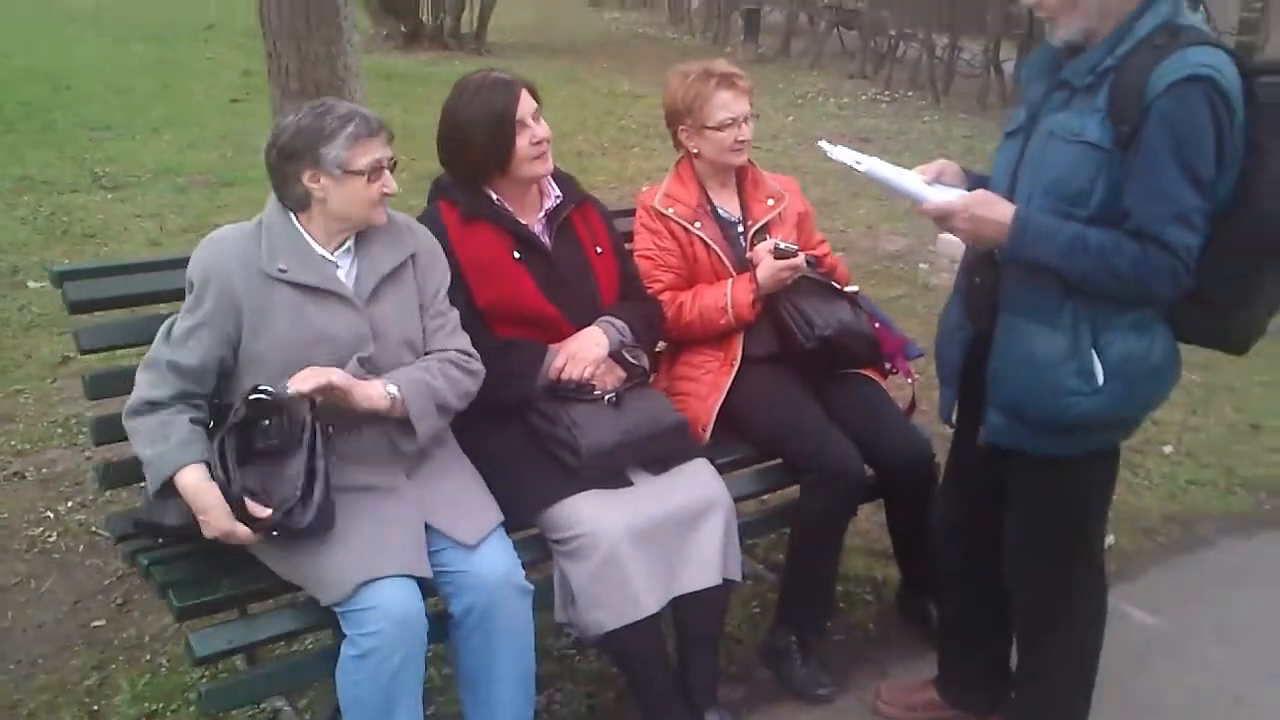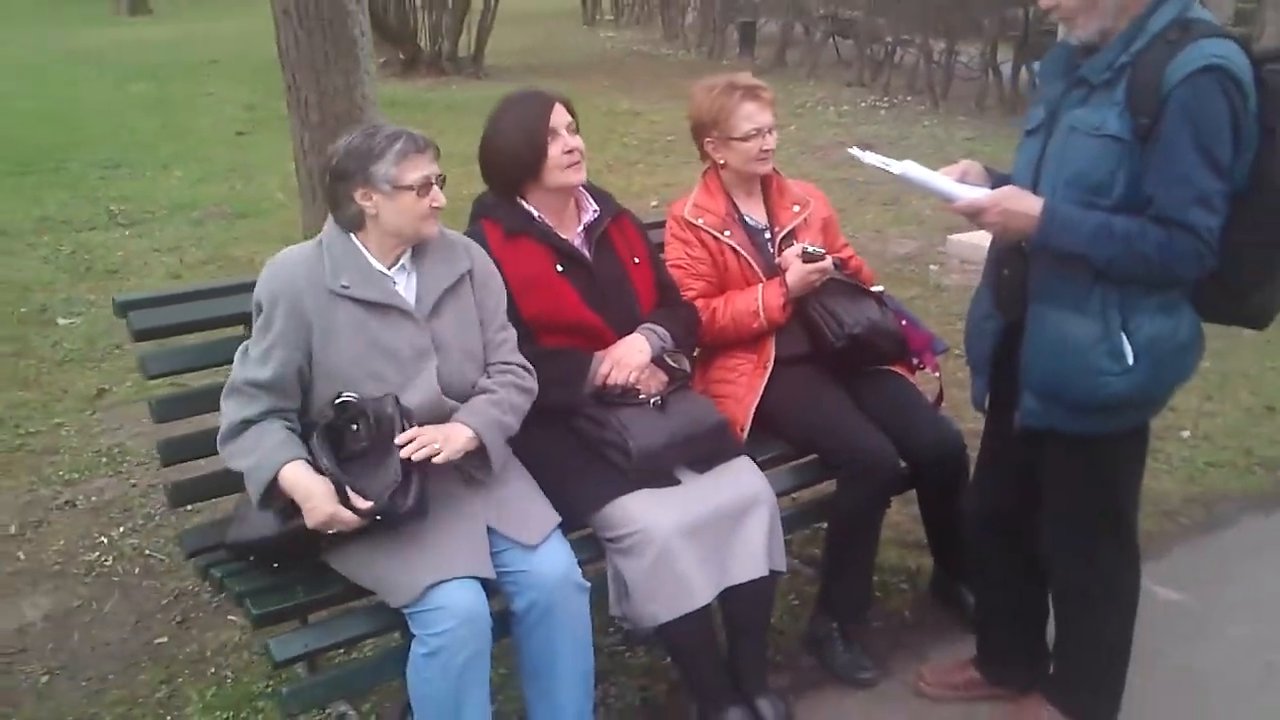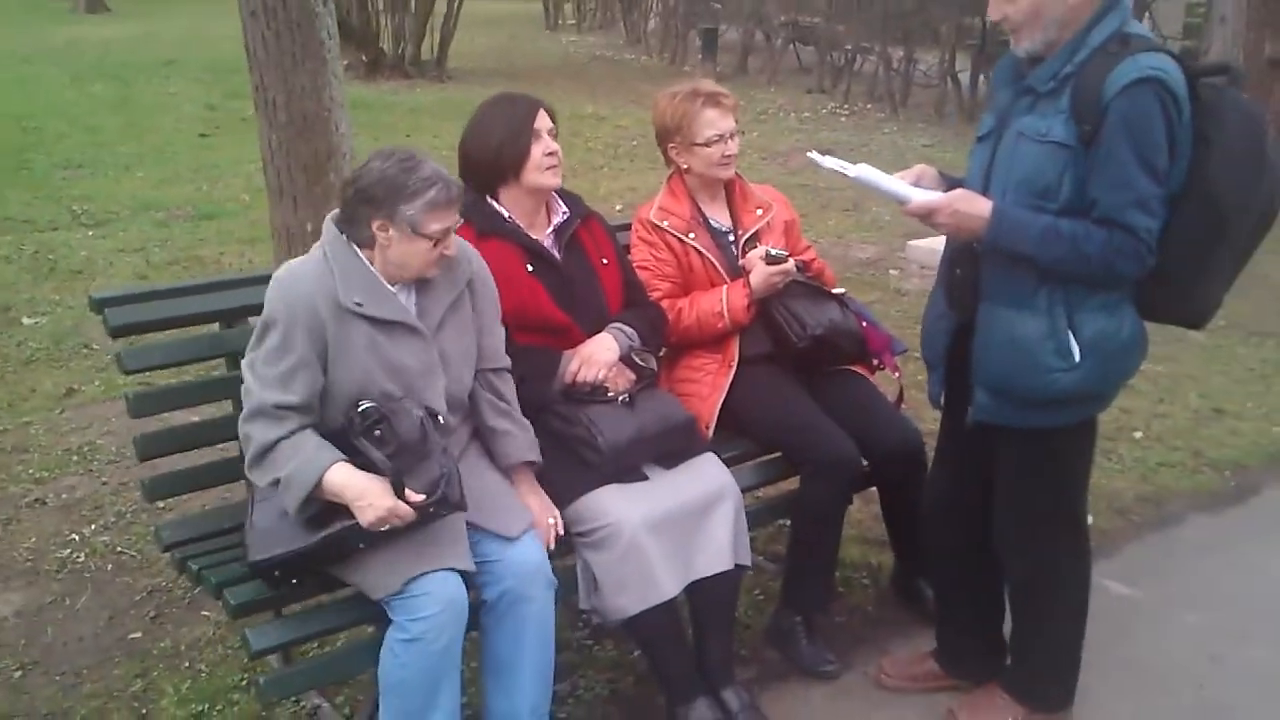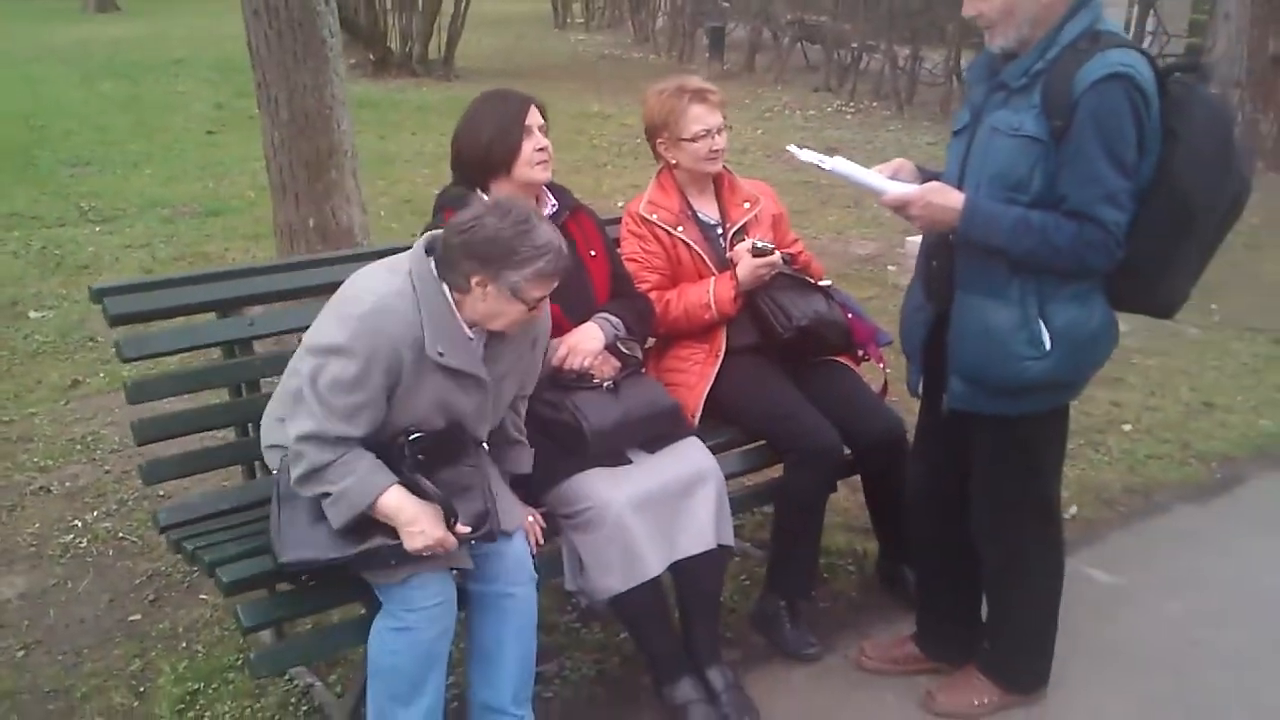
dt=0.4s
person 1, frame 1
left shoulder: (1181, 82)
right shoulder: (1064, 61)
left elbow: (1162, 265)
left wrist: (1016, 230)
right wrist: (972, 185)
left hip: (1071, 376)
right hip: (997, 352)
left knee: (1049, 565)
right knee: (967, 530)
person 1, frame 2
left shoulder: (1196, 74)
right shoulder: (1079, 60)
left elbow: (1184, 248)
left wrist: (1043, 221)
right wrist: (995, 183)
left hip: (1099, 360)
right hip: (1025, 341)
left knee: (1084, 541)
right knee: (998, 515)
right ankle: (1007, 662)
person 1, frame 3
left shoulder: (1135, 85)
right shoulder: (1027, 71)
left elbow: (1126, 248)
left wrist: (994, 223)
right wrist: (950, 187)
left hip: (1050, 357)
right hip: (981, 341)
left knee: (1038, 532)
right knee: (955, 508)
right ankle: (966, 652)
person 1, frame 4
left shoulder: (1105, 81)
right shoulder: (1004, 67)
left elbow: (1095, 239)
left wrist: (967, 215)
right wrist: (927, 181)
left hip: (1023, 346)
right hip: (958, 331)
left knee: (1012, 517)
right knee: (937, 495)
right ankle: (945, 635)
person 2, frame 1
left shoulder: (579, 207)
right shoulder: (443, 232)
left elbow: (644, 305)
left wrist: (604, 334)
right wrist: (556, 361)
left hip: (605, 397)
right hip: (510, 417)
left knee: (704, 497)
right knee: (600, 527)
person 2, frame 2
left shoulder: (614, 221)
right shoulder: (487, 247)
left elbow: (681, 311)
left wrist: (646, 340)
right wrist: (601, 368)
left hip: (647, 401)
right hip: (558, 422)
left knee: (748, 491)
right knee: (653, 525)
person 2, frame 3
left shoulder: (585, 224)
right shoulder: (464, 245)
left elbow: (648, 312)
left wrist: (615, 339)
right wrist: (569, 367)
left hip: (615, 401)
right hip: (531, 418)
left knee: (714, 488)
right knee: (621, 519)
person 2, frame 4
left shoulder: (573, 215)
left elbow: (635, 302)
left wrist: (603, 327)
right wrist: (554, 353)
left hip: (604, 386)
left knee: (698, 469)
right knee: (608, 500)
left ankle: (707, 656)
person 3, frame 1
left shoulder: (782, 192)
right shoulder: (660, 212)
left elbow: (827, 266)
right elbow: (664, 313)
left wrist: (805, 272)
right wrist: (753, 286)
right hip: (727, 364)
left knee: (910, 453)
right knee: (838, 466)
left ankle: (922, 589)
right ankle: (793, 634)
person 3, frame 2
left shoulder: (806, 199)
right shoulder: (690, 223)
left elbow: (853, 270)
right elbow: (698, 320)
left wrist: (831, 274)
right wrist: (783, 290)
right hip: (761, 367)
left knee: (942, 444)
right knee: (872, 458)
left ankle: (957, 575)
right ankle: (835, 622)
person 3, frame 3
left shoulder: (768, 203)
right shoulder: (656, 226)
left elbow: (814, 271)
right elbow: (664, 320)
left wrist: (793, 276)
right wrist: (747, 291)
right hip: (724, 366)
left knee: (901, 442)
right knee: (834, 455)
left ankle: (916, 571)
right ankle: (797, 616)
person 3, frame 4
left shoulder: (758, 197)
right shoulder: (646, 220)
left elbow: (802, 264)
right elbow: (653, 311)
left wrist: (780, 270)
right wrist: (734, 284)
right hip: (712, 357)
left knee: (884, 430)
right knee: (818, 444)
left ankle: (900, 558)
right ankle: (781, 601)
person 4, frame 1
left shoulder: (409, 242)
right shoulder: (231, 262)
left elbow: (457, 363)
right elbow: (164, 397)
left wrist: (376, 392)
right wrist: (198, 488)
left hip: (416, 454)
left knee: (498, 581)
right knee: (389, 610)
person 4, frame 2
left shoulder: (464, 259)
right shoulder: (295, 281)
left elbow: (506, 371)
right elbow: (253, 411)
left wrist: (466, 431)
right wrist: (303, 482)
left hip: (471, 465)
right hip: (370, 494)
left knee: (555, 579)
right knee: (455, 608)
person 4, frame 3
left shoulder: (463, 268)
right shoulder: (303, 292)
left elbow: (491, 379)
right elbow: (270, 428)
left wrist: (522, 479)
right wrist: (352, 486)
left hip: (455, 462)
right hip: (351, 486)
left knee: (526, 569)
right knee: (434, 598)
person 4, frame 4
left shoulder: (522, 316)
right shoulder: (377, 315)
left elbow: (506, 408)
right elbow: (318, 445)
left wrist: (507, 495)
right wrist: (402, 510)
right hip: (325, 460)
left knee: (508, 561)
right knee: (422, 588)
